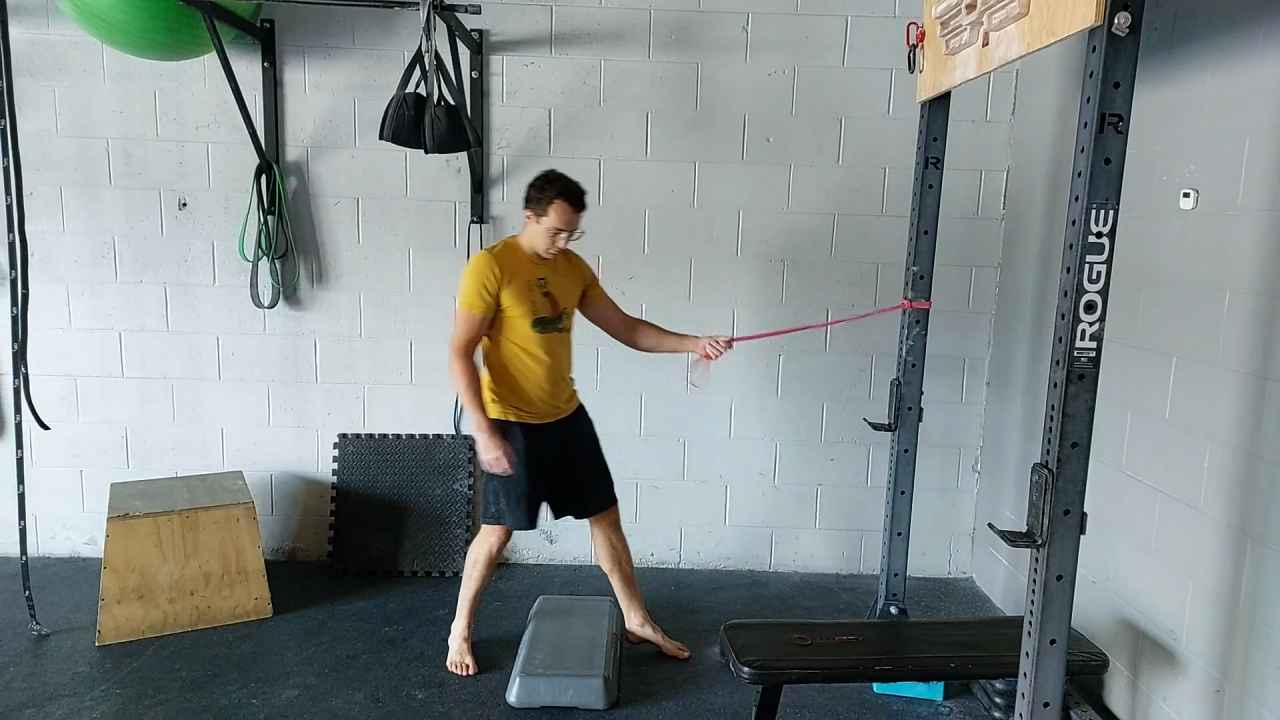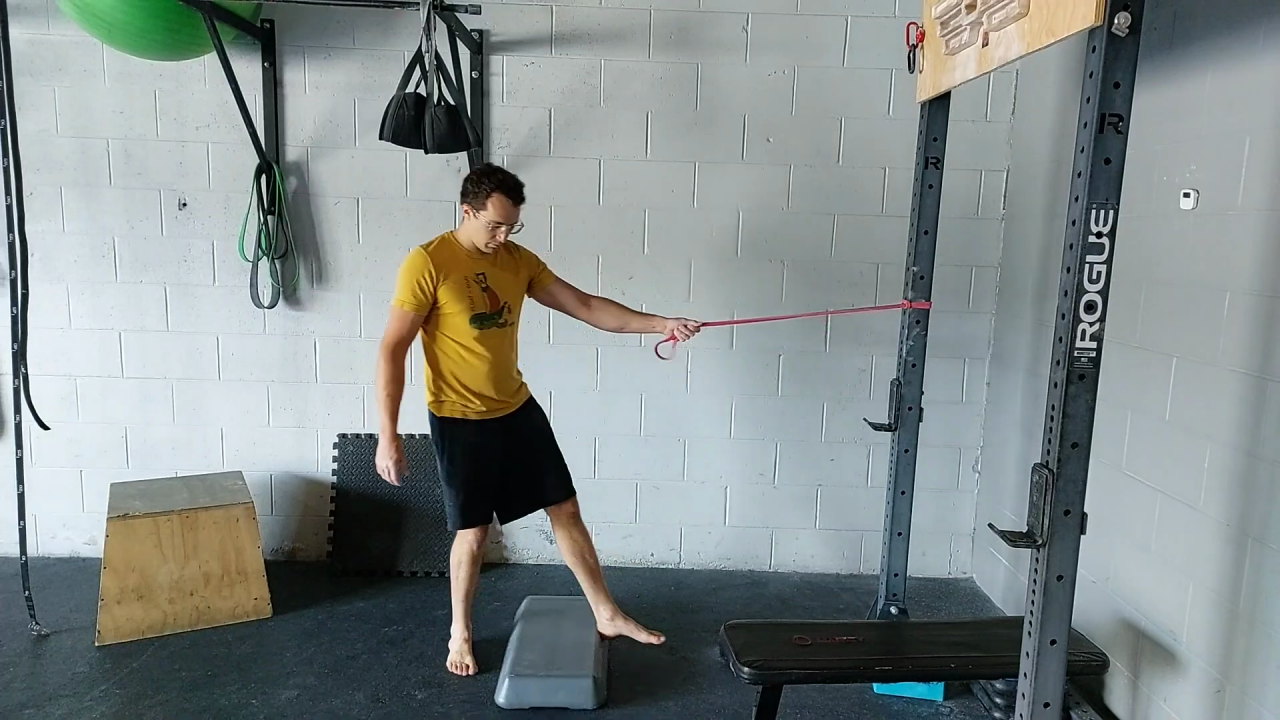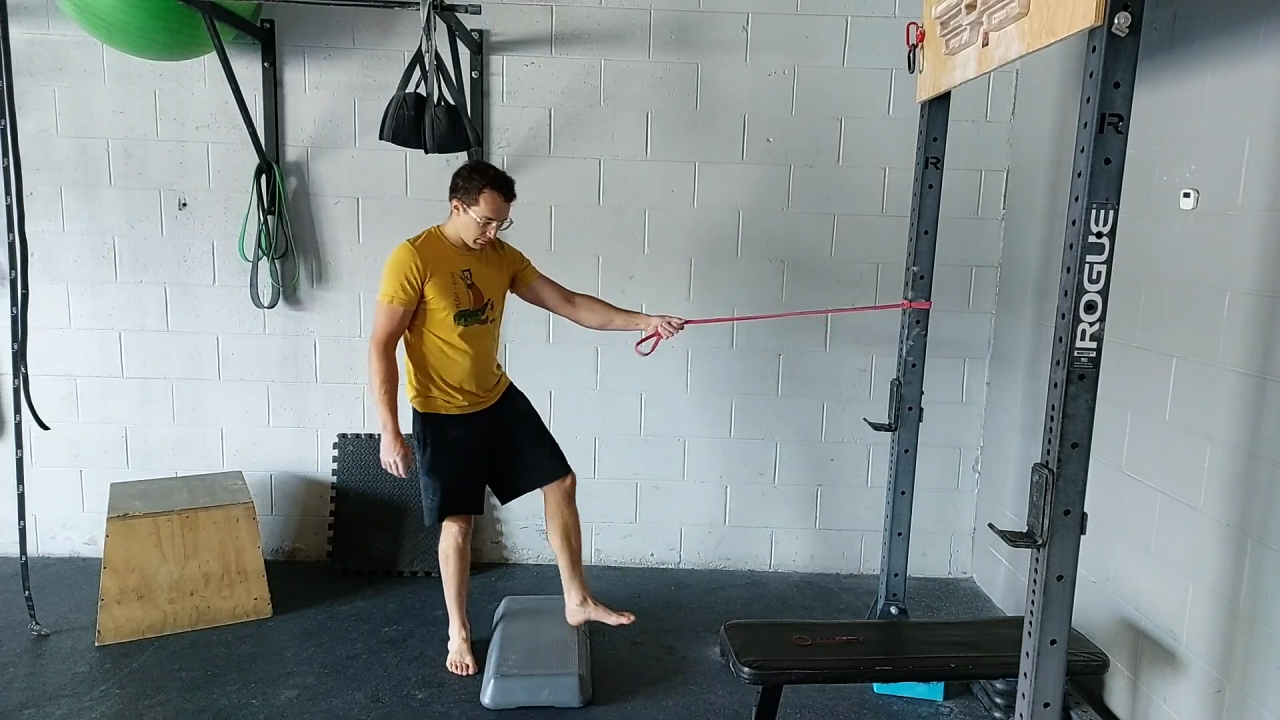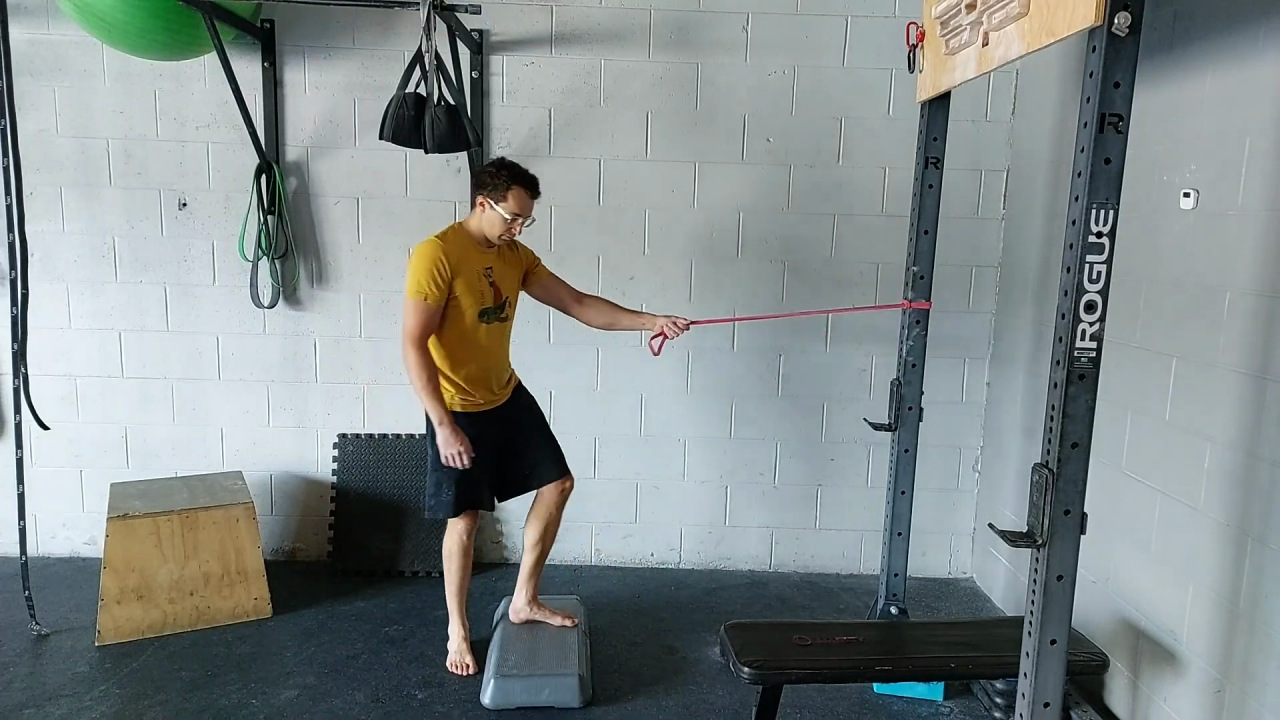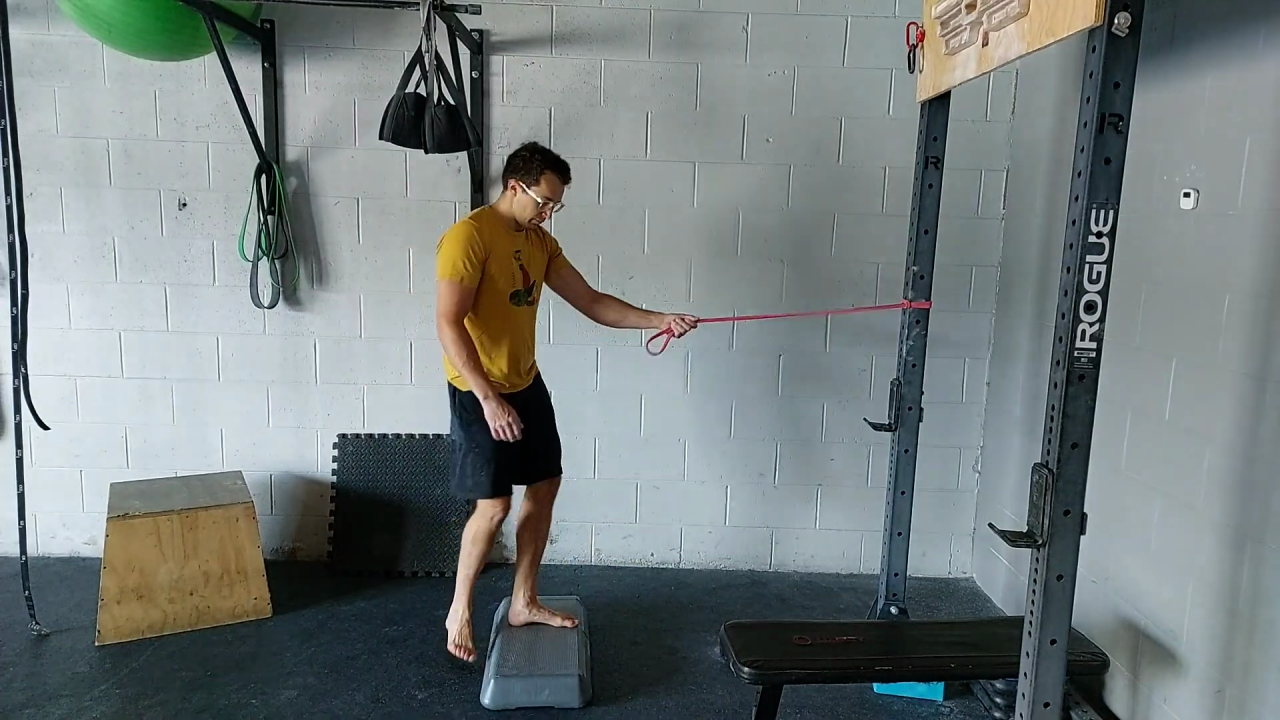
dt=0.3s
person 1, frame 1
left shoulder: (575, 269)
right shoulder: (490, 267)
left elbow: (625, 328)
right elbow: (461, 353)
left wrist: (692, 343)
right wrist: (483, 431)
left hip: (567, 417)
right hip: (512, 423)
left knee: (606, 517)
right knee: (498, 529)
left ankle: (636, 621)
right ankle: (460, 629)
person 1, frame 2
left shoulder: (519, 260)
right shoulder: (427, 263)
left elbow: (586, 307)
right elbow: (392, 350)
left wrist: (659, 323)
right wrist: (388, 435)
left hip: (519, 409)
right hip: (460, 420)
left knee: (565, 508)
right knee: (473, 529)
left ankle: (606, 614)
right ankle: (461, 633)
person 1, frame 3
left shoulder: (503, 256)
right shoulder: (413, 258)
left elbow: (569, 304)
right elbow: (382, 346)
left wrist: (643, 321)
right wrist: (389, 430)
left hip: (501, 399)
right hip: (442, 414)
left knee: (560, 485)
right knee: (457, 523)
left ankle: (578, 600)
right ankle: (458, 632)
person 1, frame 4
left shoulder: (516, 255)
right shoulder: (436, 254)
left elbow: (577, 303)
right elbow: (414, 344)
left wrist: (649, 320)
right wrist: (444, 425)
left hip: (507, 396)
right hip: (456, 409)
left knee: (556, 484)
right knee: (463, 519)
left ankle: (524, 600)
right ankle: (458, 630)
person 1, frame 5
left shoulder: (540, 242)
right shoulder: (468, 237)
left elbow: (590, 301)
right elbow: (448, 324)
left wrist: (659, 319)
right wrist: (488, 397)
left hip: (526, 385)
right hip: (478, 392)
left knee: (544, 488)
right knee: (493, 504)
left ankle: (524, 603)
right ankle: (460, 610)
